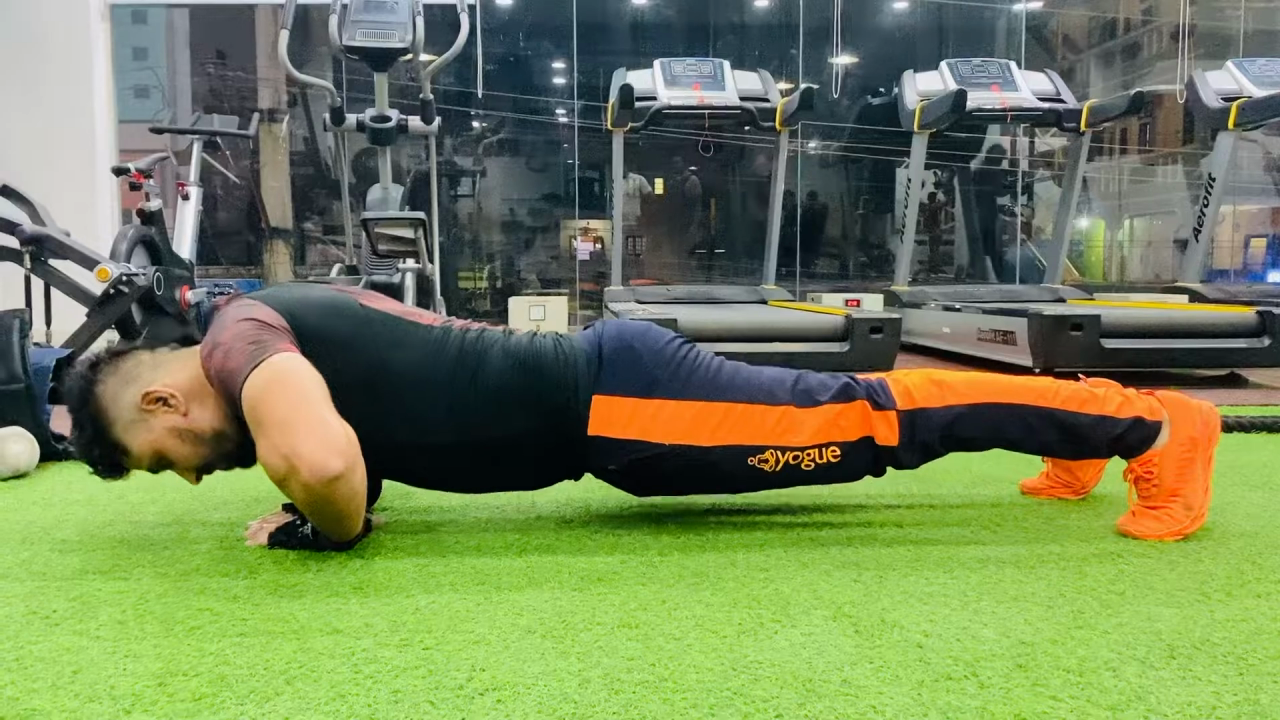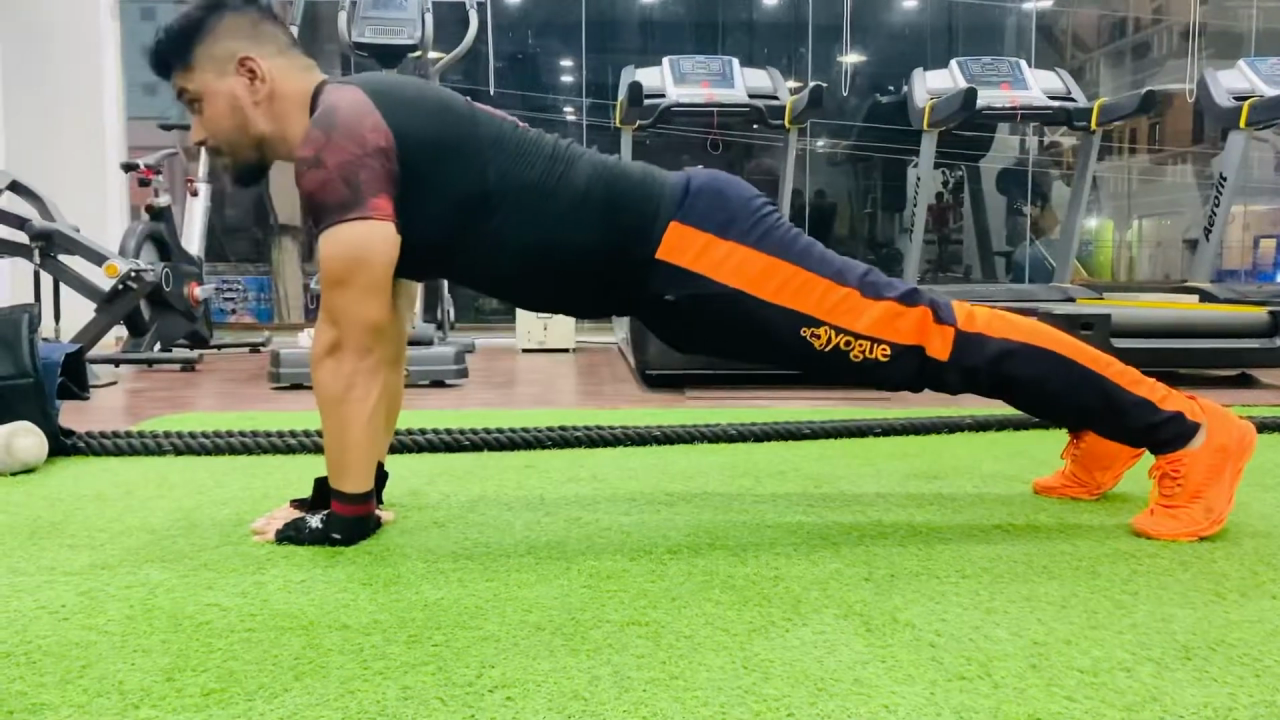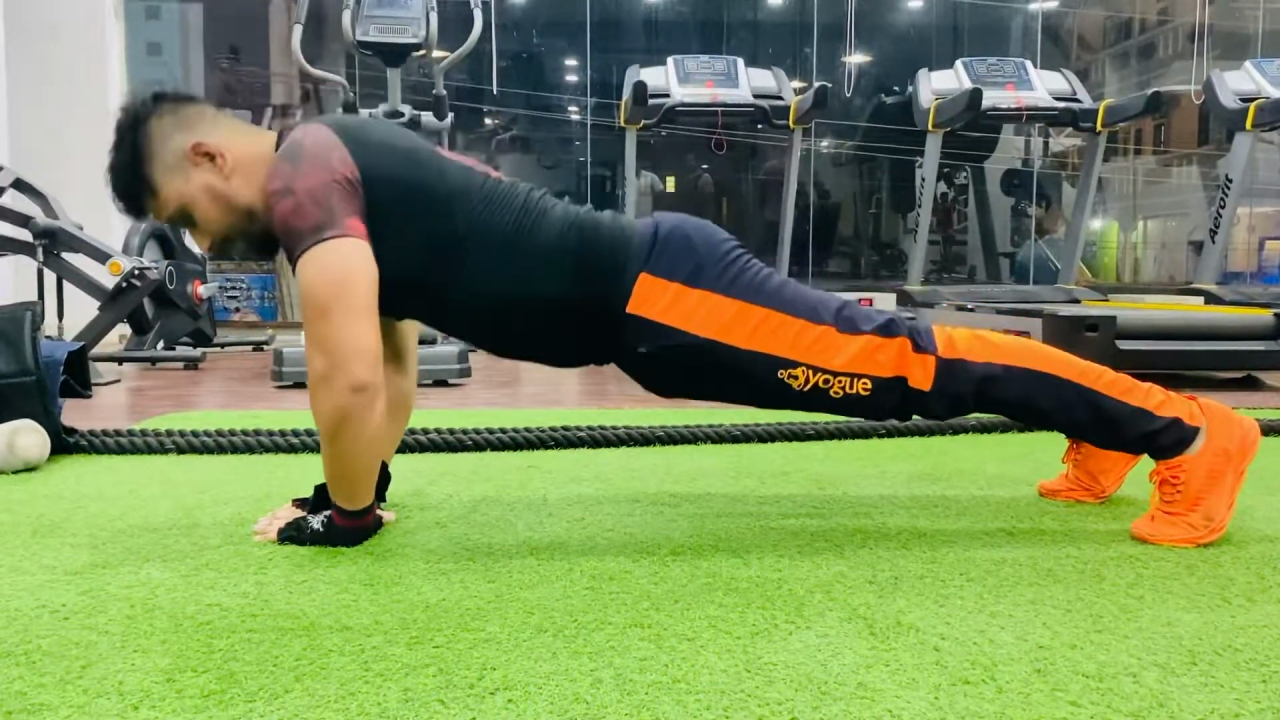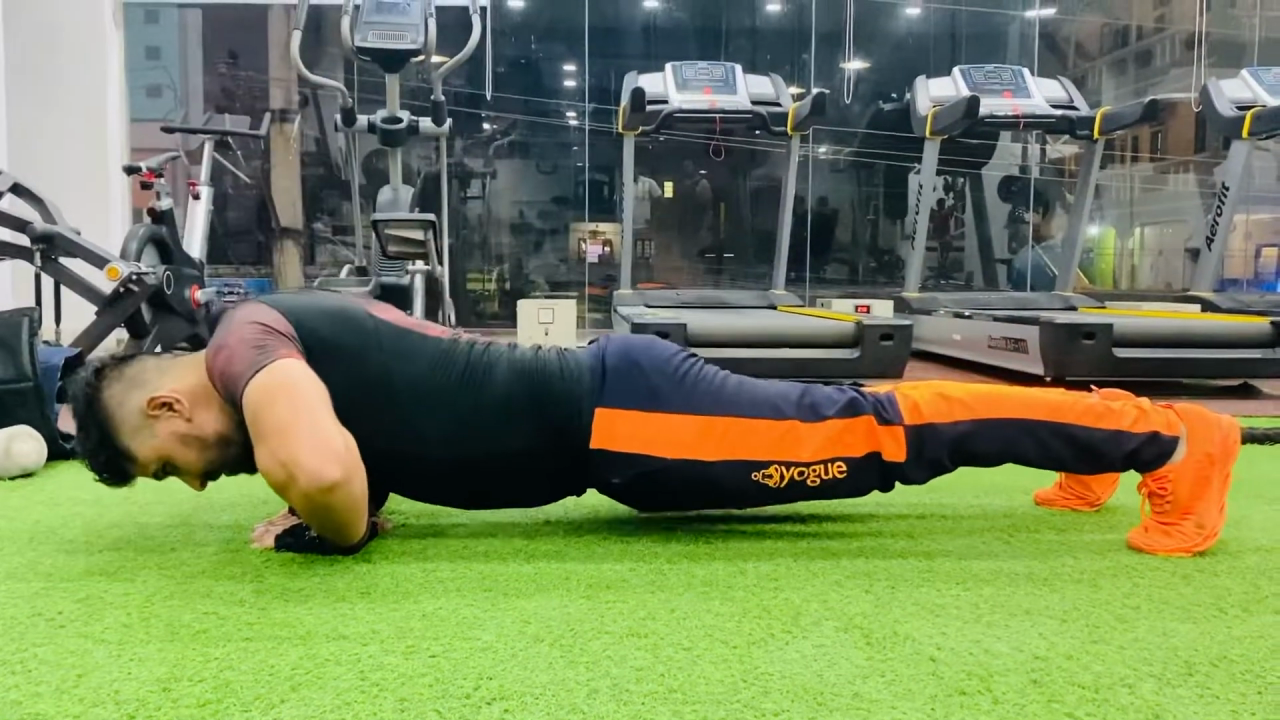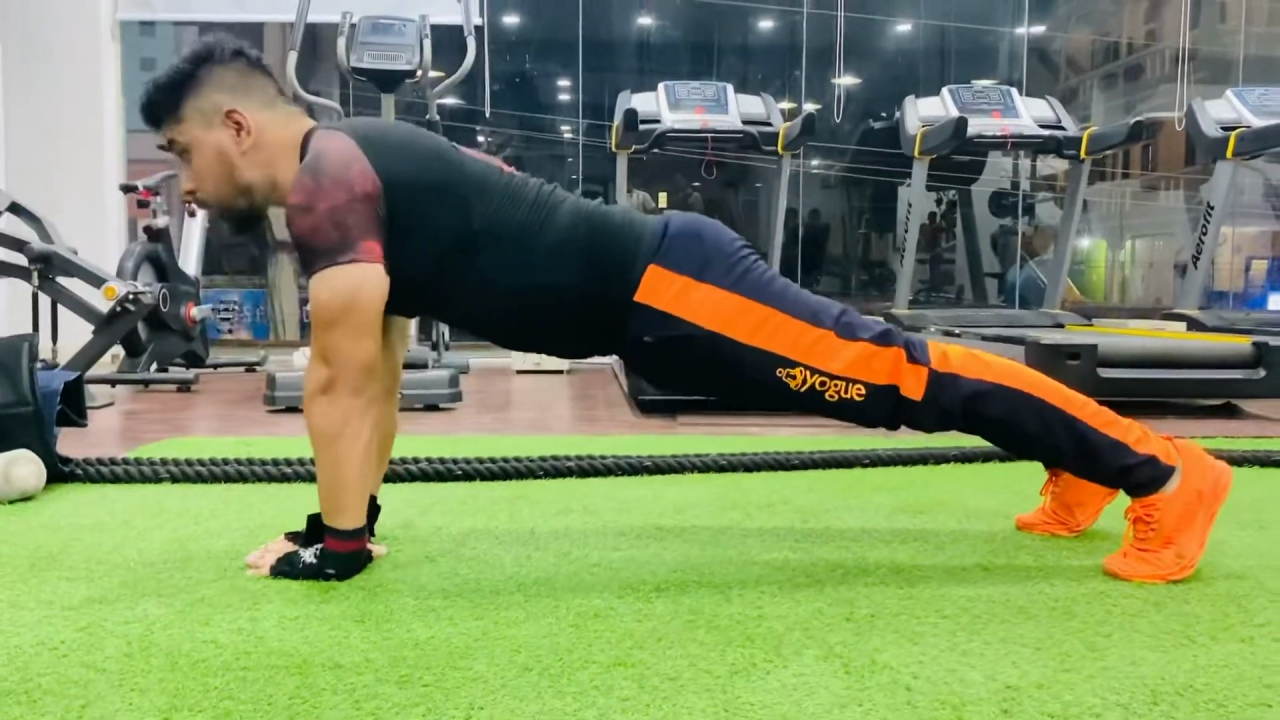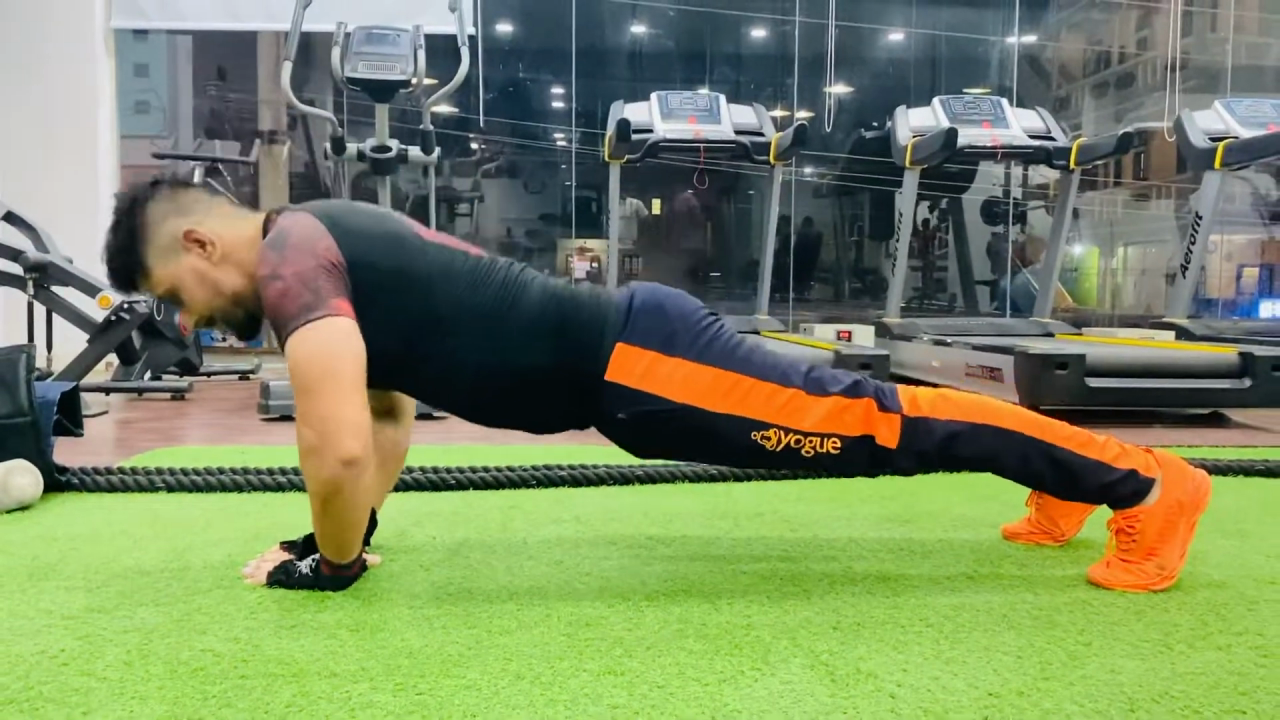
dt=0.7s
person 1, frame 1
left shoulder: (233, 338)
right shoulder: (276, 323)
left elbow: (321, 460)
left wrist: (332, 526)
right wrist: (346, 489)
left hip: (607, 407)
right hip: (597, 381)
left knee: (871, 420)
right knee: (839, 412)
left ankle: (1151, 426)
right ankle: (1076, 410)
person 1, frame 2
left shoulder: (334, 135)
right shoulder: (359, 126)
left elbow: (350, 344)
right elbow: (384, 334)
left wrist: (343, 510)
right wrist: (361, 474)
left hip: (683, 248)
right hip: (668, 250)
left knee: (918, 338)
right knee: (904, 338)
left ankle: (1187, 431)
right ankle: (1102, 431)
person 1, frame 3
left shoulder: (299, 174)
right shoulder: (333, 169)
left elbow: (348, 371)
right elbow: (393, 338)
left wrist: (345, 507)
right wrist: (366, 474)
left hip: (656, 295)
right hip: (645, 290)
left knee: (904, 368)
right knee: (886, 363)
left ankle: (1188, 432)
right ankle: (1103, 444)
person 1, frame 4
left shoulder: (242, 343)
right shoulder: (288, 330)
left elbow: (317, 463)
left wrist: (341, 532)
right wrist: (352, 496)
left hip: (609, 423)
right hip: (606, 391)
left knee: (875, 439)
right knee: (841, 422)
left ankle: (1170, 440)
right ankle: (1094, 421)
person 1, frame 5
left shoulder: (326, 183)
right shoulder: (348, 170)
left elbow: (341, 379)
right elbow: (379, 363)
left wrist: (336, 544)
right wrist: (351, 511)
left hip: (663, 288)
right hip: (648, 293)
left knee: (894, 376)
right knee: (878, 376)
left ankle: (1160, 475)
right ankle: (1083, 467)
person 1, frame 6
left shoulder: (289, 257)
right shoulder: (322, 240)
left elbow: (338, 445)
right elbow: (385, 406)
left wrist: (331, 560)
right wrist: (351, 526)
left hip: (632, 364)
right hip: (622, 347)
left knee: (867, 424)
right knee: (853, 416)
left ankle: (1139, 485)
right ankle: (1068, 480)
